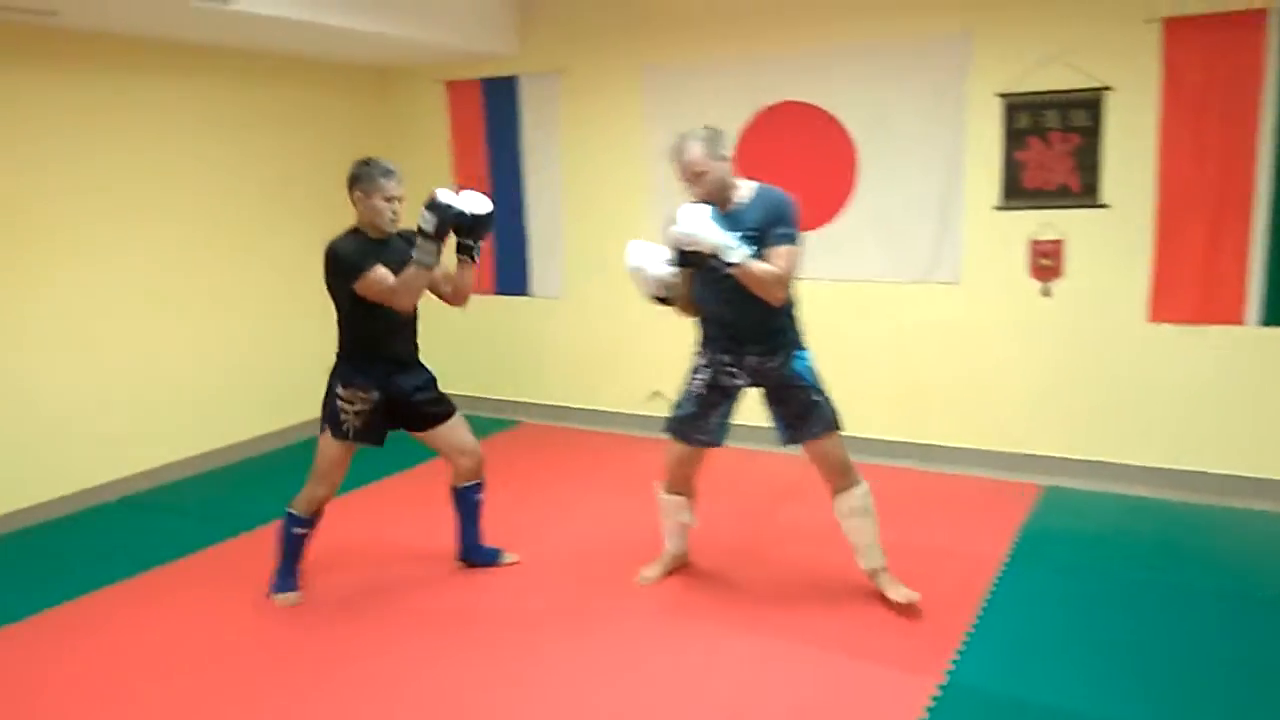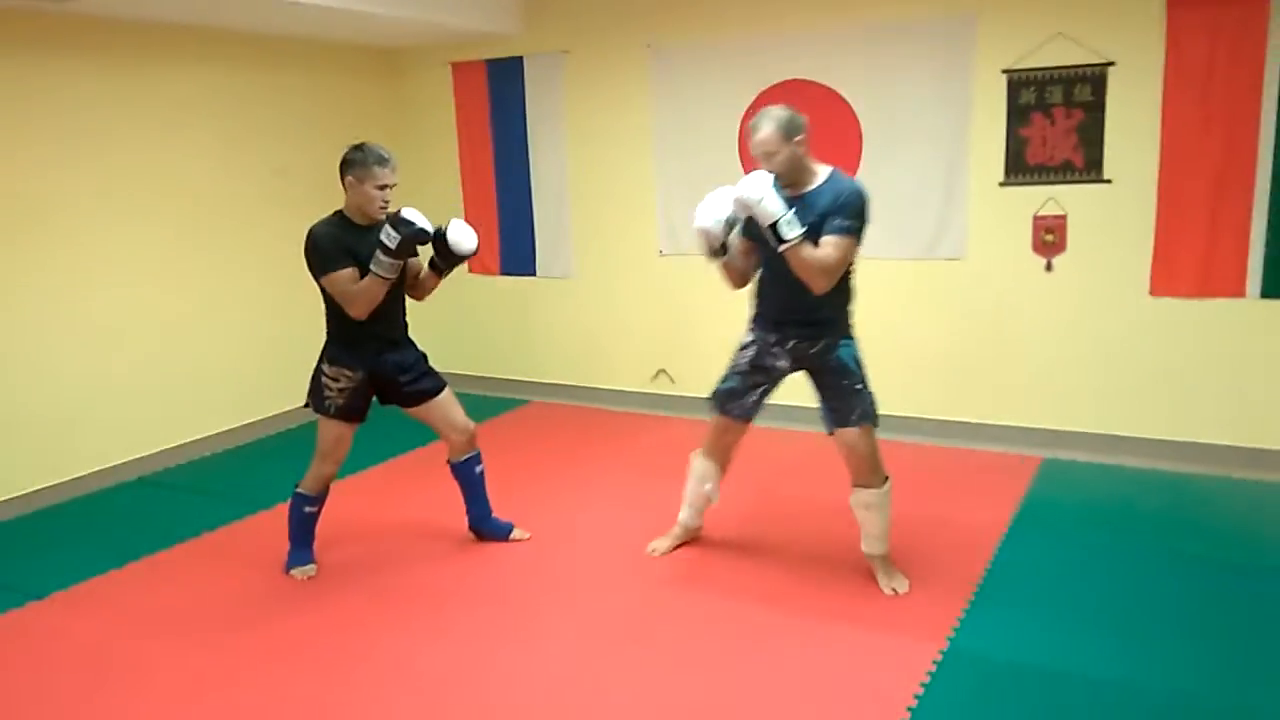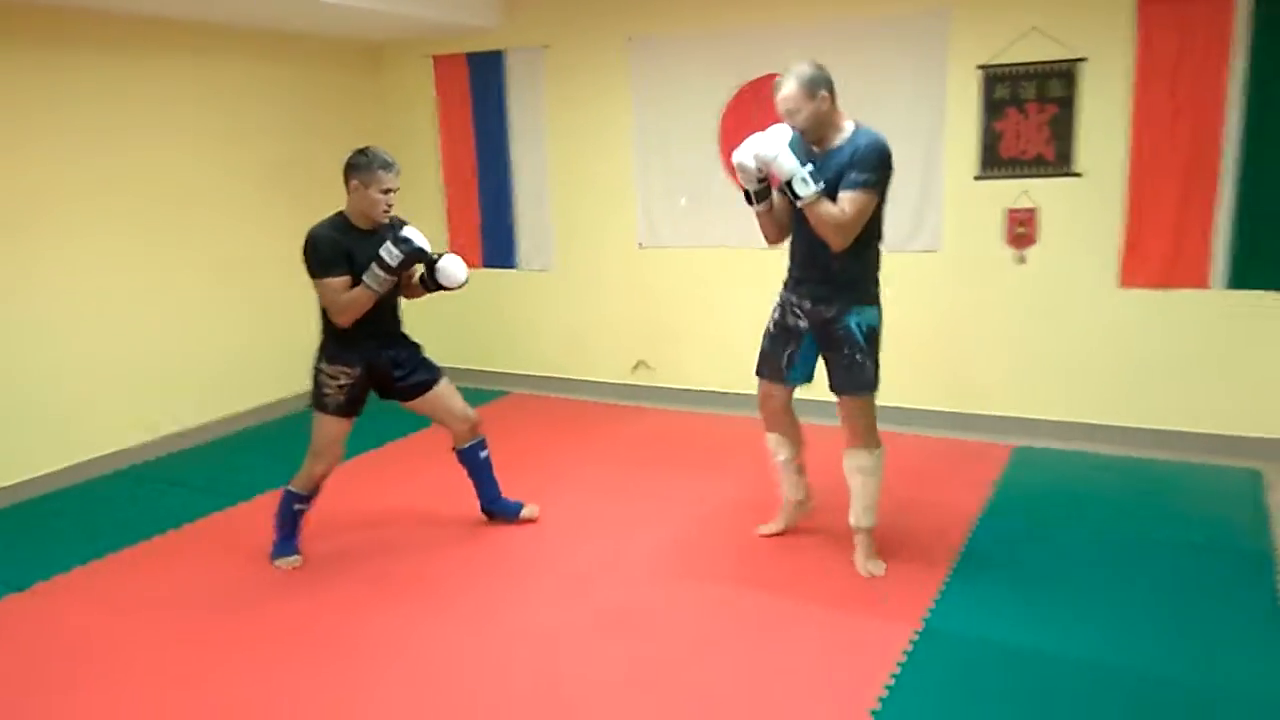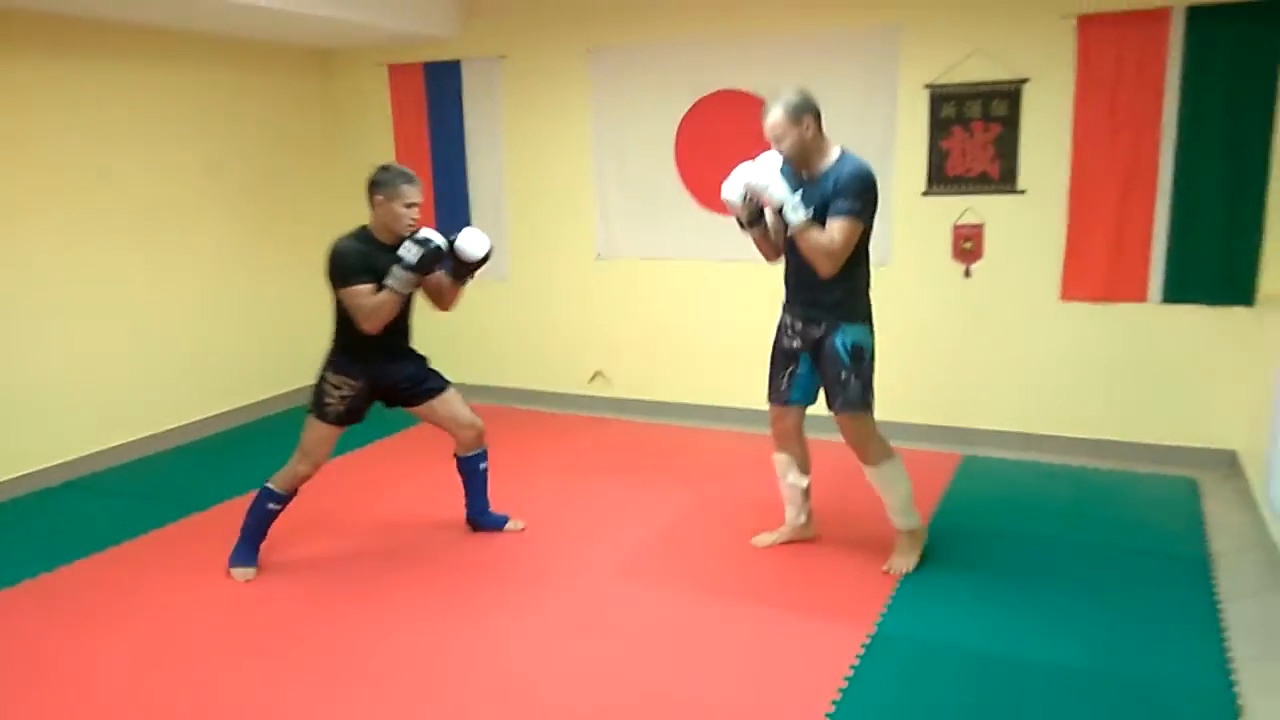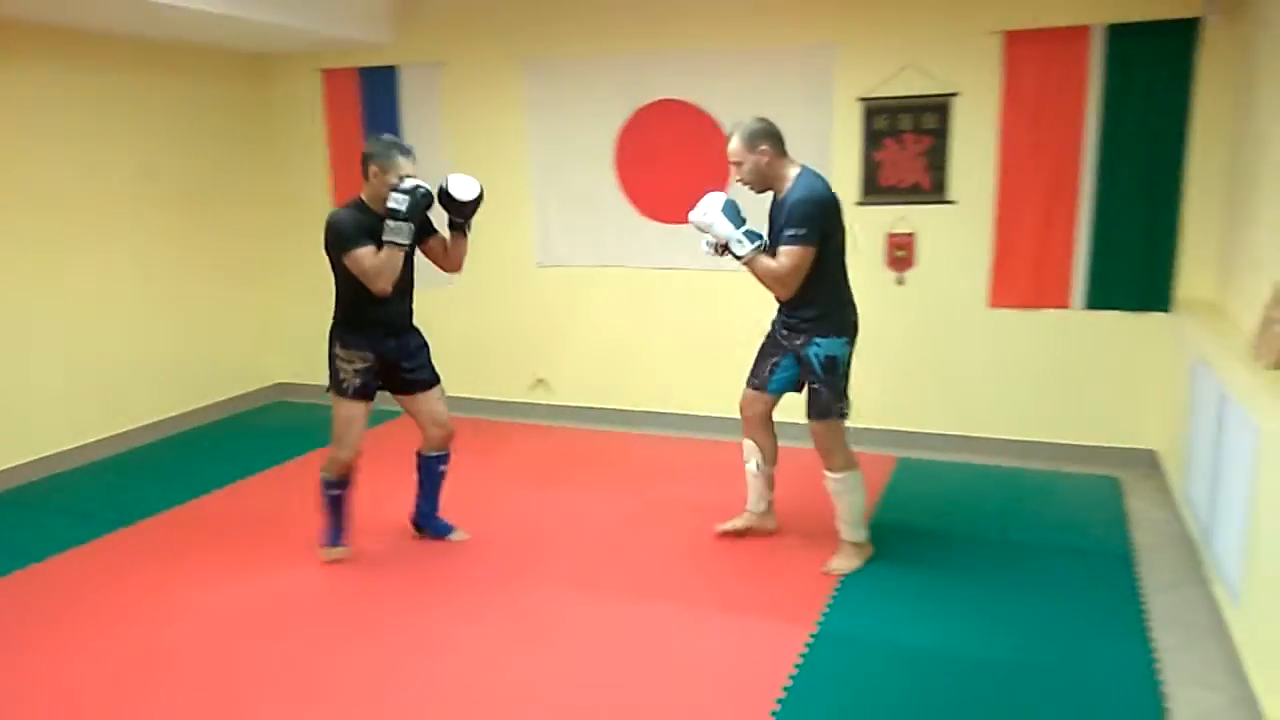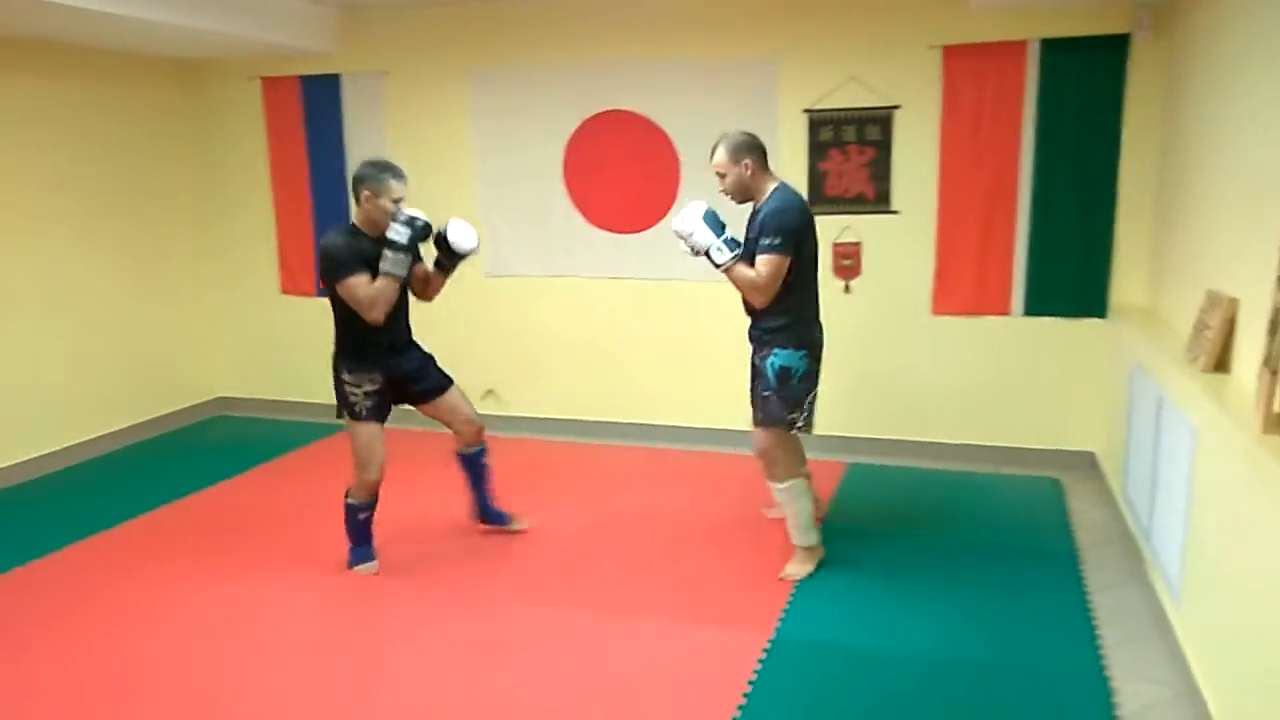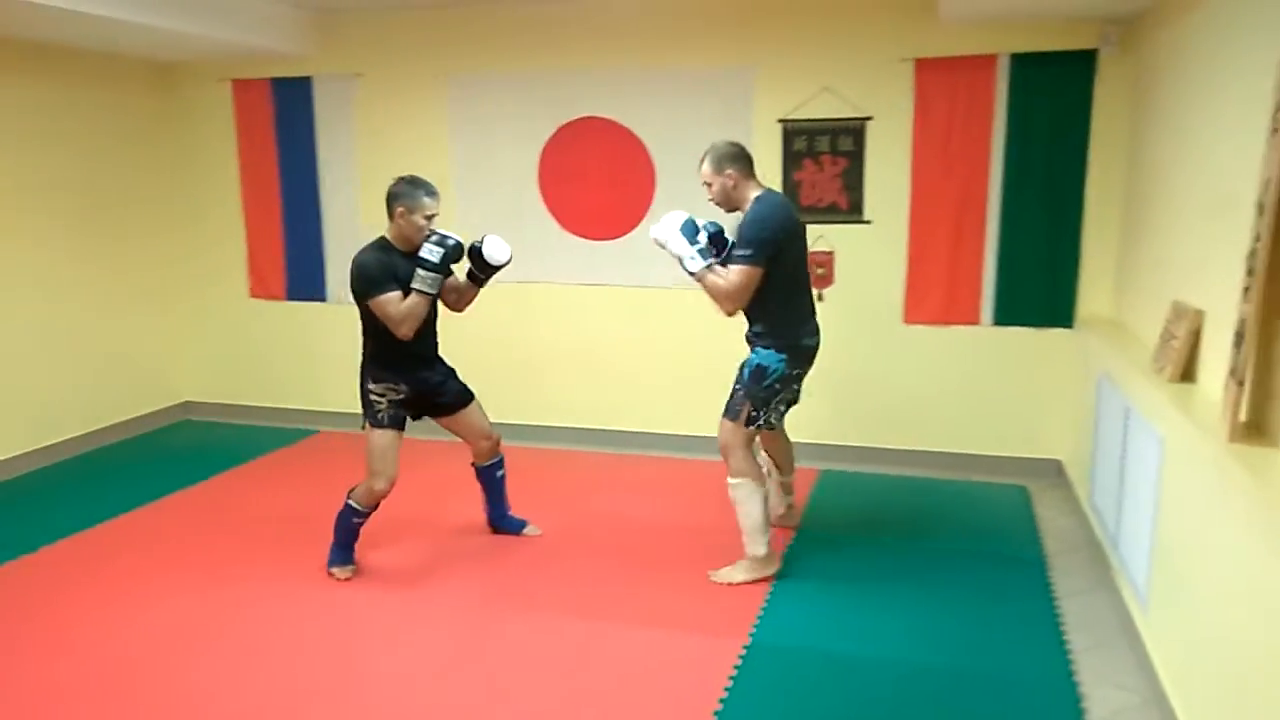
dt=0.2s
person 1, frame 1
left shoulder: (774, 205)
right shoulder: (692, 223)
left elbow: (778, 288)
right elbow: (690, 306)
left wrist: (723, 246)
right wrist: (663, 288)
left hip: (779, 353)
right hip: (718, 357)
left knee: (834, 462)
right knee: (678, 462)
left ankle: (878, 570)
right ankle: (675, 551)
person 1, frame 2
left shoulder: (845, 196)
right shoulder: (754, 193)
left elbow: (821, 278)
right elbow: (739, 277)
left wrist: (778, 217)
right wrist: (719, 241)
left hip: (827, 340)
right hip: (769, 335)
left knee: (861, 450)
right knee: (720, 434)
left ankle: (877, 556)
right ankle: (687, 523)
person 1, frame 3
left shoulder: (868, 150)
right shoulder: (797, 150)
left elbow: (840, 233)
right elbow: (776, 234)
left wrist: (795, 176)
right wrist: (757, 188)
left hip: (850, 304)
right hip: (797, 296)
left knee: (857, 418)
right knee: (772, 400)
left ankle: (864, 535)
right ankle: (794, 502)
person 1, frame 4
left shoulder: (853, 178)
right shoulder: (790, 175)
left elbow: (828, 259)
right elbow: (776, 252)
left wrist: (786, 204)
right wrist: (751, 217)
left hip: (842, 324)
right hip: (796, 317)
left knee: (857, 432)
right knee: (783, 422)
left ankle: (909, 531)
right ankle: (798, 520)
person 1, frame 5
left shoulder: (809, 197)
right shoulder: (782, 192)
left elbow: (784, 282)
left wrist: (735, 236)
right wrist: (730, 239)
left hip: (825, 331)
right hip: (790, 325)
left knee: (826, 436)
right knee: (753, 407)
left ankle: (856, 541)
right ankle: (759, 511)
person 1, frame 6
left shoulder: (782, 210)
right shoulder: (766, 206)
left elbow: (760, 289)
left wrist: (714, 246)
right wrist: (715, 246)
left hip: (788, 342)
right hip: (769, 337)
left knee: (770, 445)
right knee: (775, 434)
left ankle: (808, 545)
right ankle: (807, 503)
person 1, frame 7
left shoulder: (761, 219)
right shoulder: (771, 208)
left elbow: (732, 299)
left wrist: (690, 255)
right wrist: (717, 252)
left hip: (780, 344)
right hip: (787, 339)
left knee: (733, 441)
right knee: (764, 427)
left ankle: (759, 556)
right ankle: (784, 508)
person 2, frame 1
left shoulder: (405, 244)
right shoulder: (344, 253)
left elbow: (455, 296)
right elbow: (402, 297)
left wrist: (469, 243)
right wrist: (428, 241)
left hip: (409, 375)
right hip: (359, 383)
left knee: (470, 458)
right knee: (322, 489)
left ankle: (472, 549)
right ankle: (285, 574)
person 2, frame 2
left shoulder: (393, 227)
right shoulder: (325, 238)
left elbow: (417, 291)
right elbow: (357, 306)
left wrist: (442, 261)
right wrist: (387, 255)
left hip: (400, 353)
right hip: (348, 363)
left knee: (463, 432)
right knee: (326, 467)
left ankle: (483, 522)
right ankle: (299, 548)
person 2, frame 3
left shoulder: (392, 231)
right shoulder: (324, 240)
right elbow: (342, 315)
left wrist: (429, 280)
right wrist: (382, 270)
left hip: (396, 349)
right hip: (345, 359)
left knee: (465, 420)
right knee: (320, 465)
left ankle: (495, 504)
right ankle: (285, 538)
person 2, frame 4
left shoulder: (413, 245)
right shoulder: (350, 253)
left elbow: (444, 302)
right elbow: (370, 321)
left wrist: (461, 272)
right wrist: (405, 272)
left hip: (401, 361)
right hip: (352, 369)
left knee: (471, 430)
right knee: (303, 468)
left ankle: (479, 515)
right ankle: (246, 546)
person 2, frame 5
left shoulder: (411, 212)
right shoulder: (343, 223)
left elbow: (452, 263)
right elbow: (380, 282)
left wrist: (460, 220)
right wrist: (399, 224)
left hip: (403, 339)
right hip: (356, 344)
left knee: (439, 430)
right knee: (346, 451)
left ankle: (426, 517)
right ankle: (336, 530)
person 2, frame 6
left shoulder: (399, 235)
right shoulder: (338, 248)
left elbow: (425, 291)
right elbow: (373, 311)
left wrist: (448, 259)
right wrist: (396, 254)
left hip: (407, 355)
right hip: (361, 369)
left knee: (471, 427)
right knee: (370, 475)
left ankle: (486, 511)
right ankle: (359, 546)
person 2, frame 7
left shoulder: (426, 249)
right shoulder: (369, 264)
left elbow: (456, 303)
right elbow: (403, 325)
left wrist: (479, 274)
right wrist: (429, 271)
left hip: (430, 367)
right hip: (387, 380)
left knee: (487, 440)
right knee: (380, 483)
left ankle: (500, 518)
right ankle: (341, 550)
